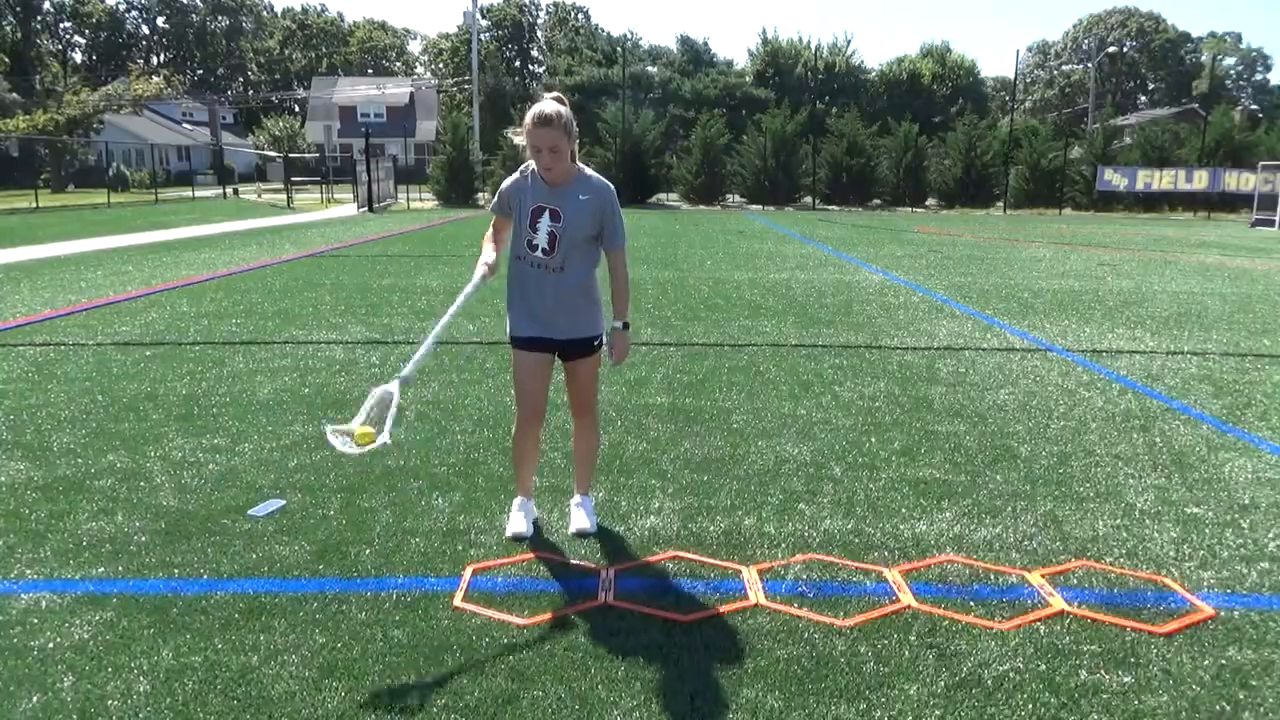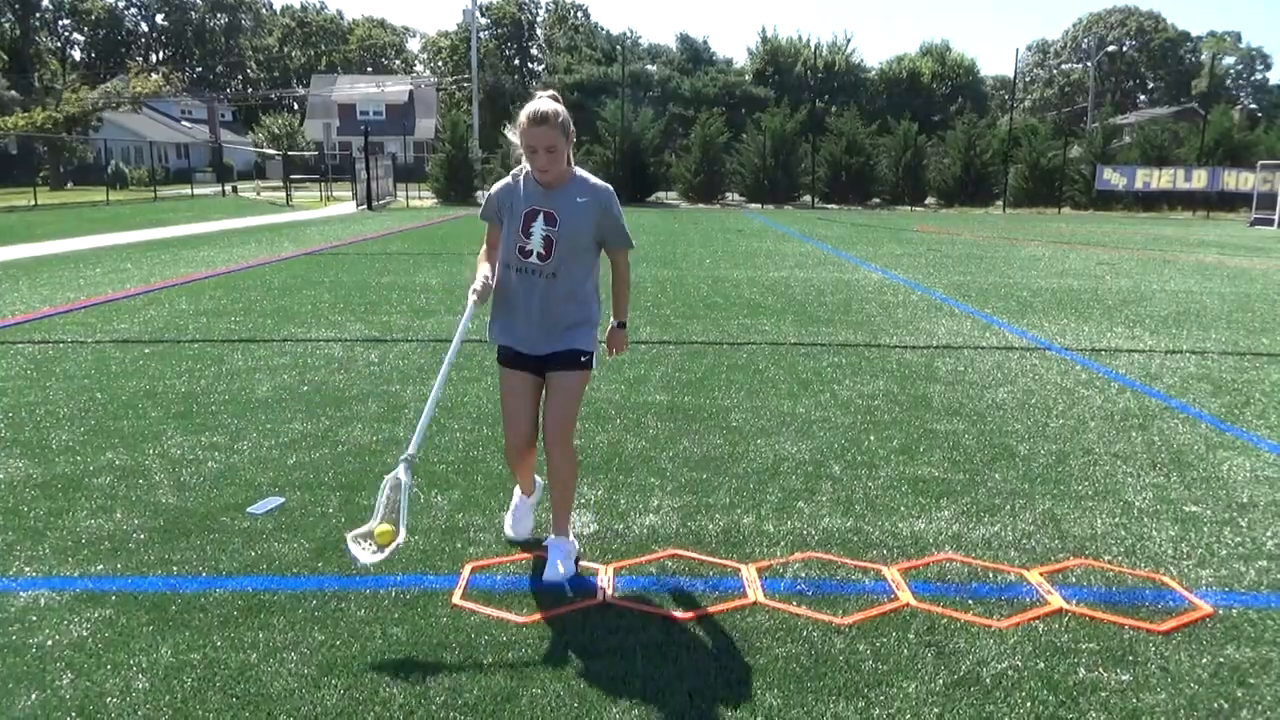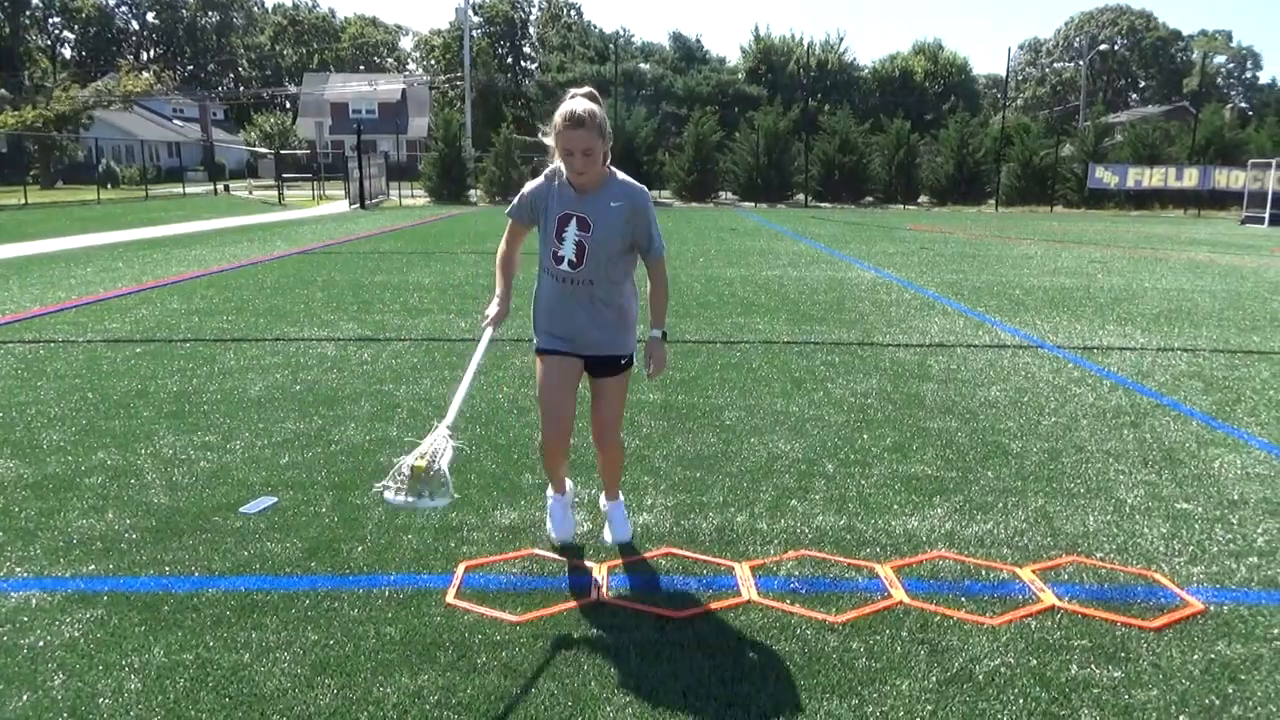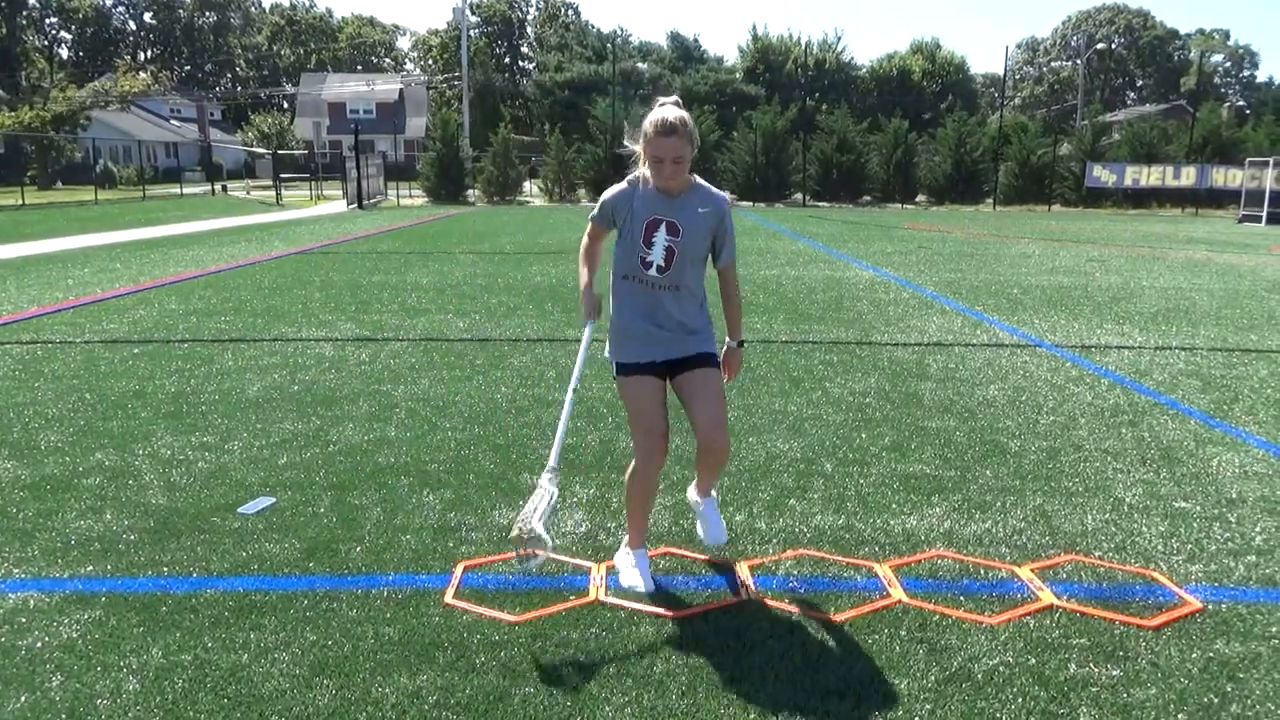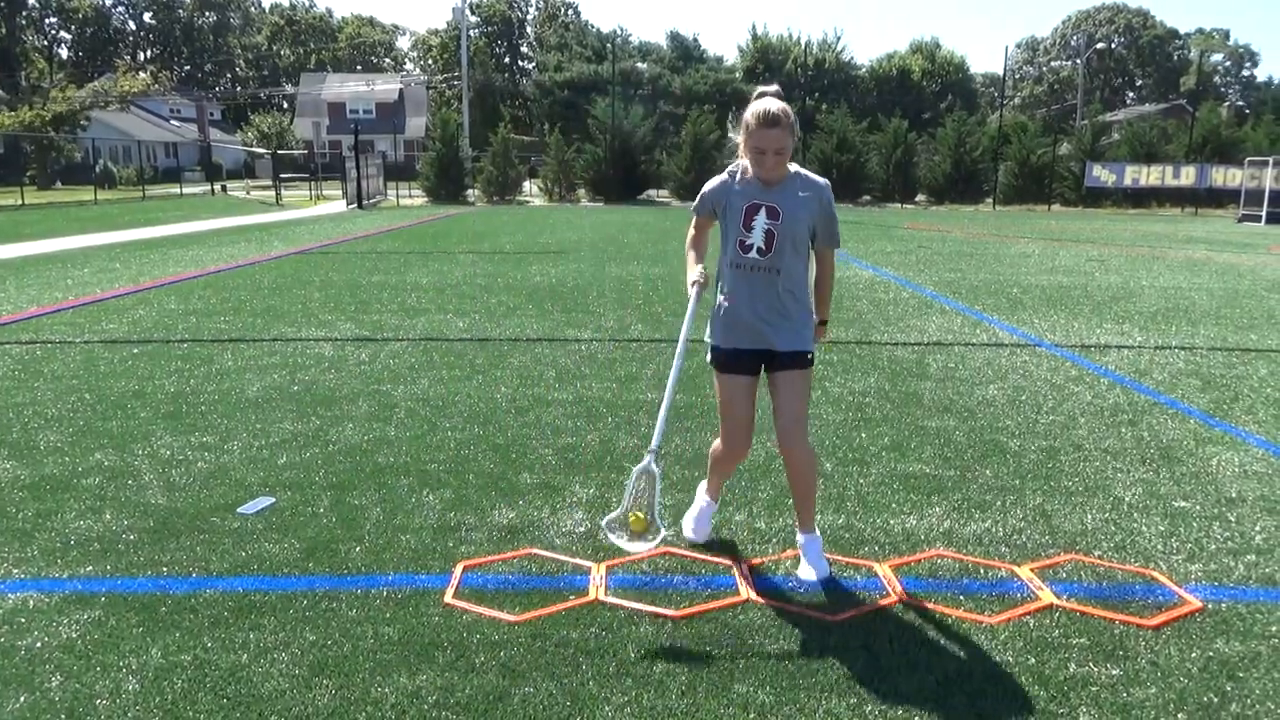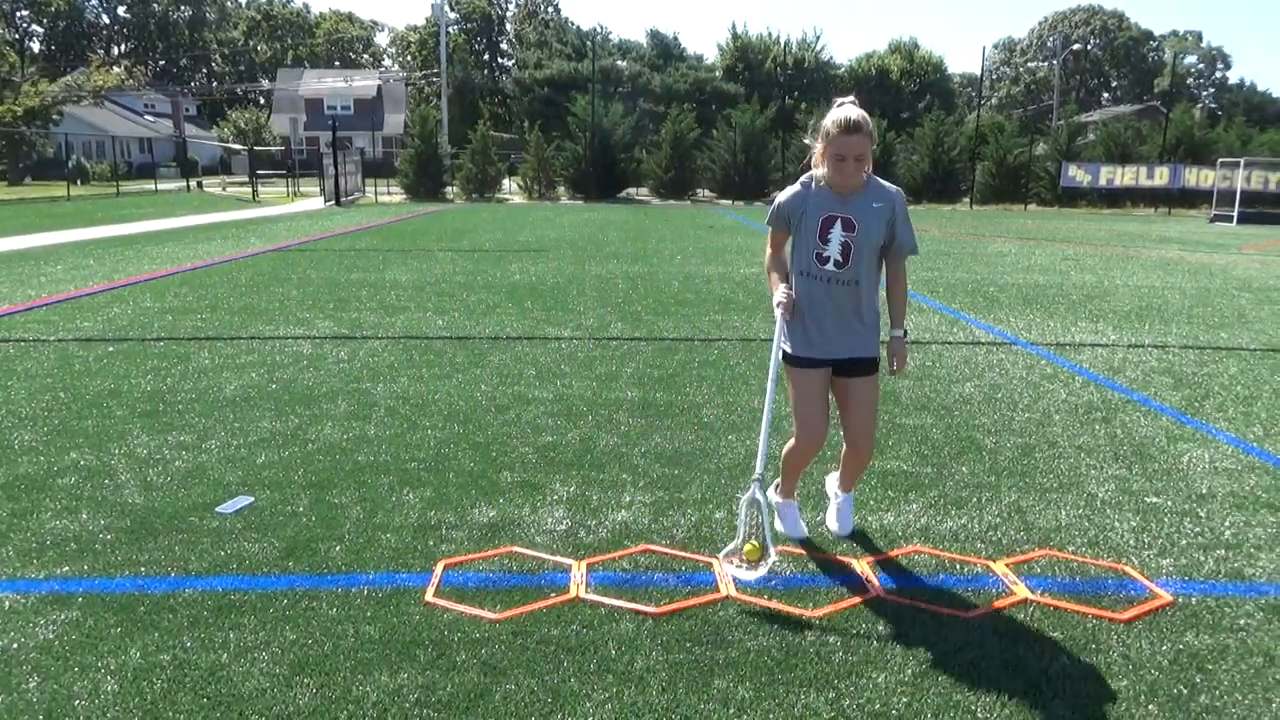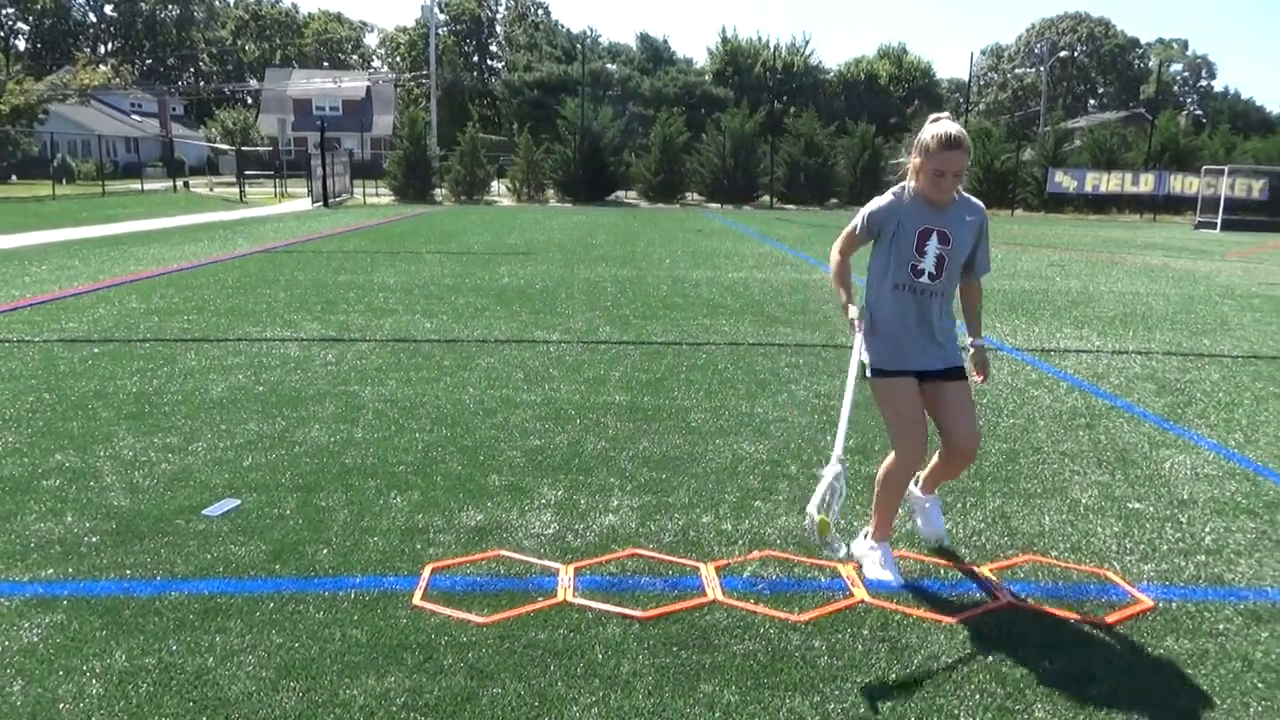
dt=0.5s
person 1, frame 1
left shoulder: (598, 193)
right shoulder: (515, 187)
left elbow: (617, 262)
right elbow: (496, 232)
left wrist: (621, 324)
right wrist: (489, 255)
left hip: (581, 323)
right hip: (528, 321)
left knee: (584, 412)
right knee: (529, 414)
left ankle: (582, 497)
right ankle: (523, 500)
person 1, frame 2
left shoulder: (597, 196)
right shoulder: (505, 193)
left elbow: (619, 263)
right elbow: (491, 249)
left wrist: (619, 323)
right wrist: (484, 277)
left hip: (573, 334)
right hip: (515, 332)
left knee: (557, 438)
right knee: (519, 439)
left ankle: (561, 537)
right ankle: (525, 490)
person 1, frame 3
left shoulder: (632, 198)
right shoulder: (540, 192)
left elbow: (656, 270)
right elbow: (511, 240)
left wrist: (656, 334)
right wrist: (502, 295)
left hip: (611, 336)
right hip: (555, 333)
left knee: (606, 435)
right knee: (555, 431)
left ankle: (613, 501)
right ankle: (559, 492)
person 1, frame 4
left shoulder: (714, 205)
right shoulder: (620, 198)
left elbow: (727, 276)
right elbow: (591, 243)
left wrist: (735, 340)
right wrist: (588, 289)
left hip: (693, 340)
right hip: (635, 344)
left knee: (715, 443)
right knee: (651, 452)
left ankle: (705, 494)
right ankle: (633, 547)
person 1, frame 5
left shoulder: (815, 192)
right shoulder: (721, 188)
left elbow: (825, 261)
right elbow: (696, 233)
left wrist: (821, 319)
right wrist: (695, 269)
left hip: (791, 334)
right hip: (733, 331)
left knee: (794, 441)
right knee: (736, 440)
left ankle: (808, 535)
right ankle: (709, 496)
person 1, frame 6
left shoulder: (889, 200)
right shoulder: (795, 199)
left elbow: (896, 269)
right elbow: (774, 249)
left wrist: (898, 332)
right wrist: (778, 288)
left hip: (860, 340)
right hip: (805, 337)
left knee: (863, 439)
right knee: (811, 438)
left ankle: (842, 487)
right ankle: (782, 495)
person 1, frame 7
left shoulder: (973, 215)
right shoulder: (887, 209)
left elbow: (970, 282)
right elbow: (840, 253)
left wrist: (977, 343)
right wrist: (850, 303)
left hip: (939, 348)
right hip: (888, 347)
left knee: (964, 445)
right knee: (910, 450)
left ankle: (924, 489)
right ankle: (873, 540)
